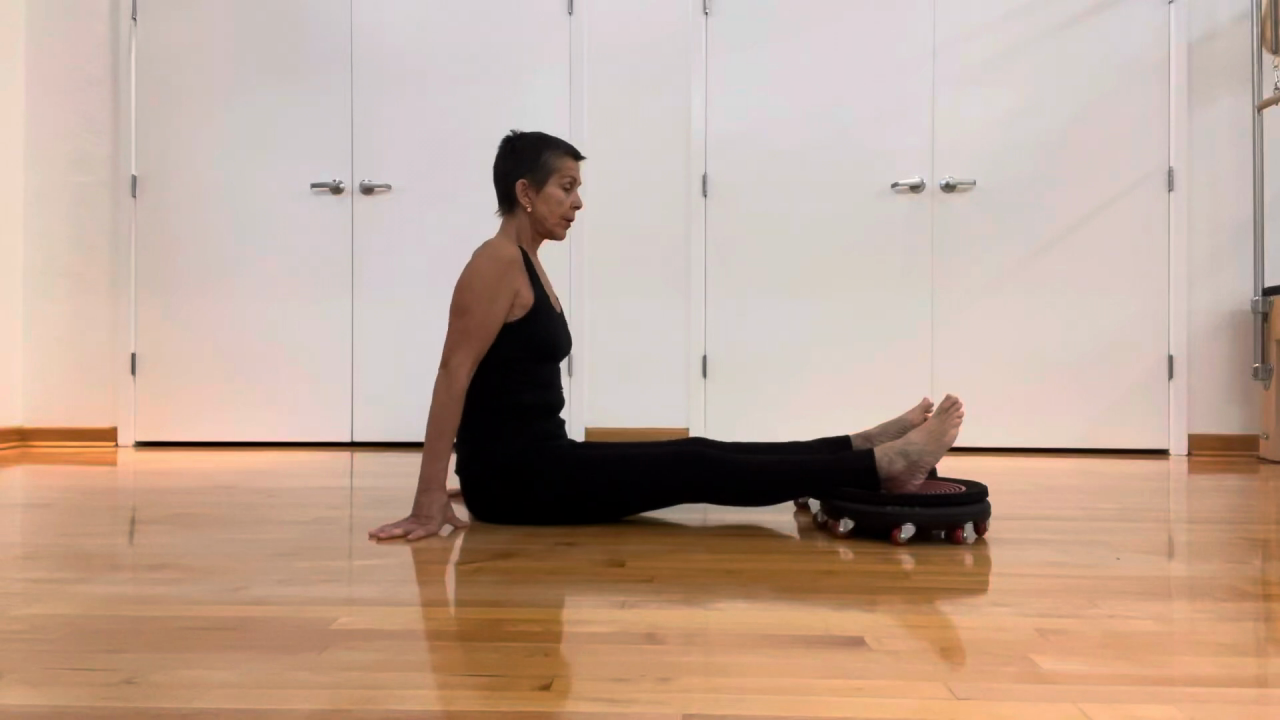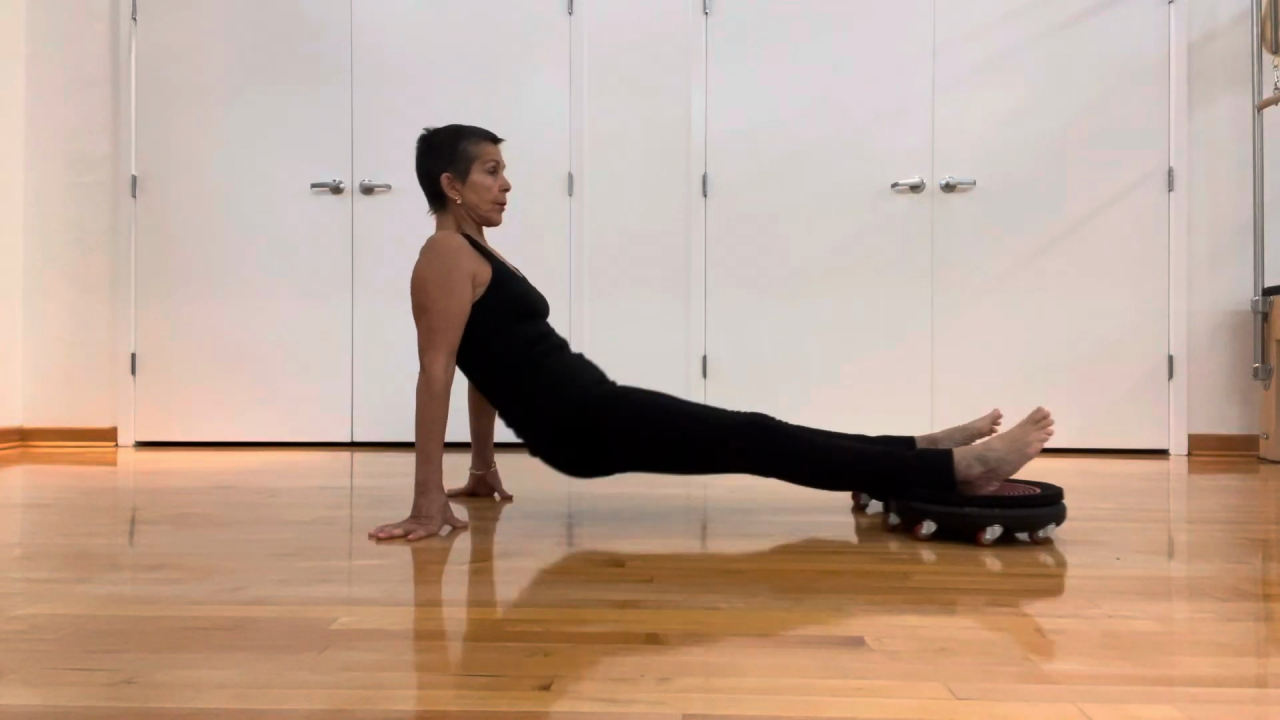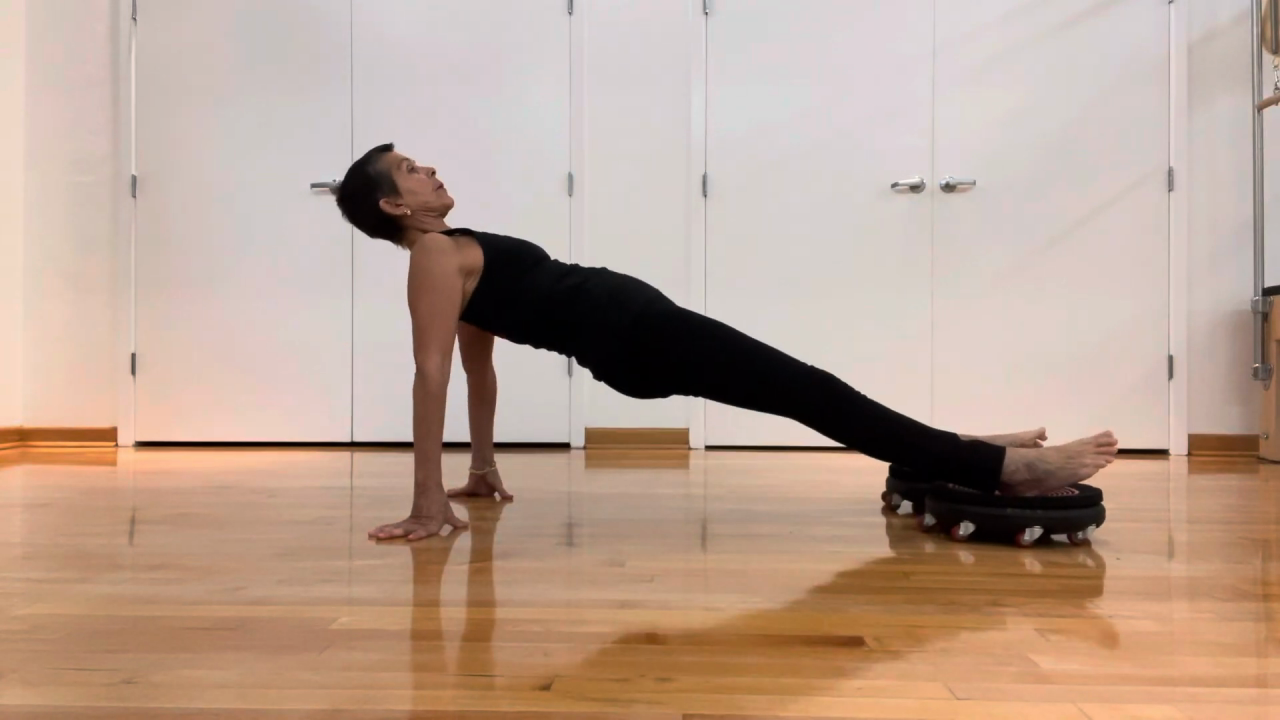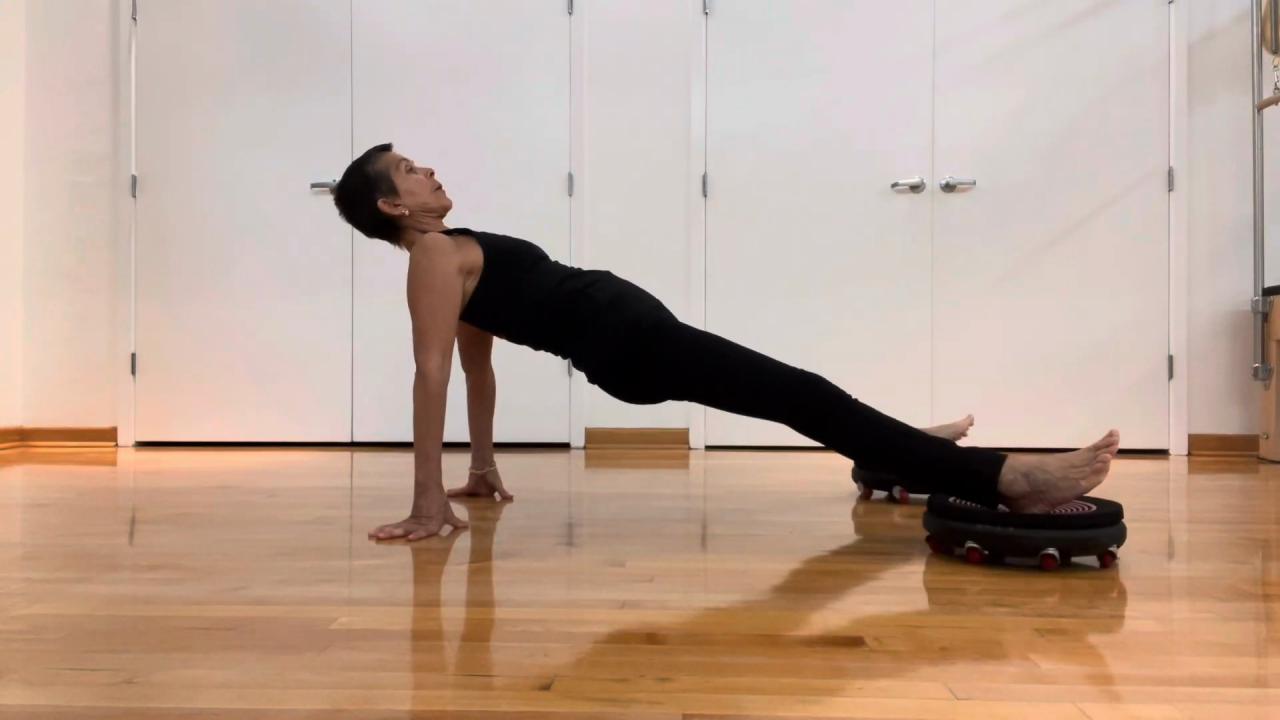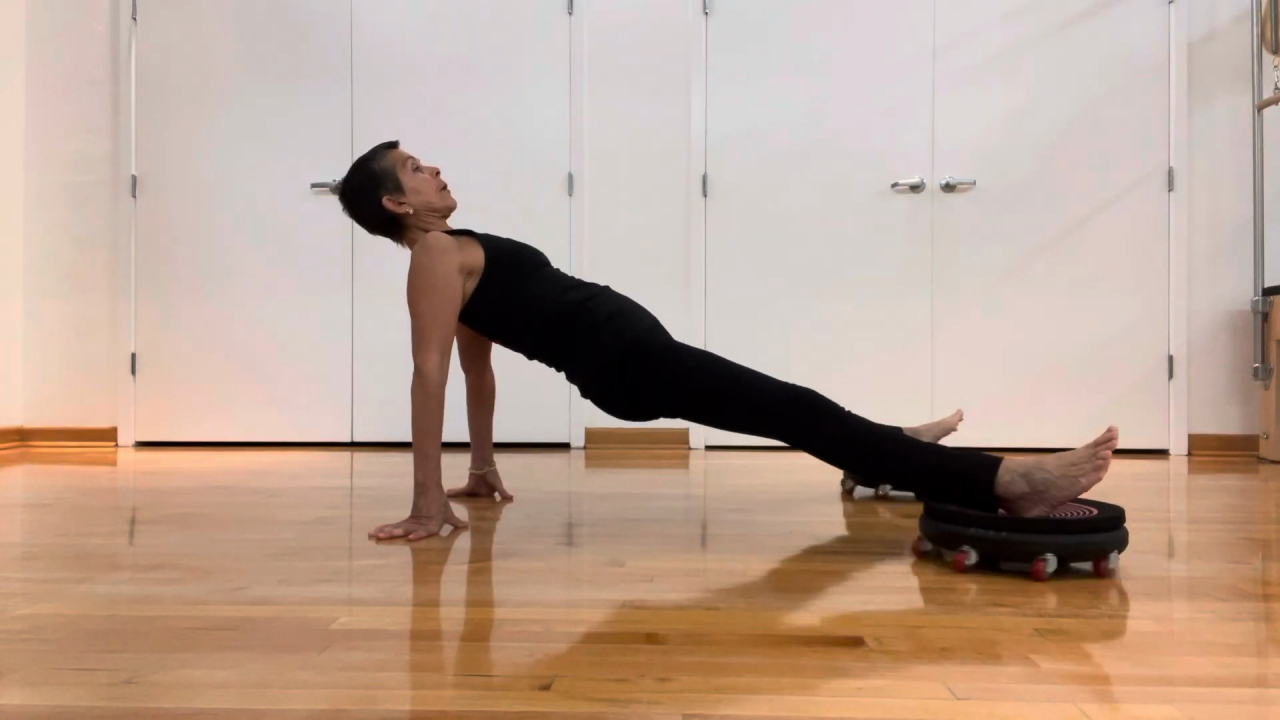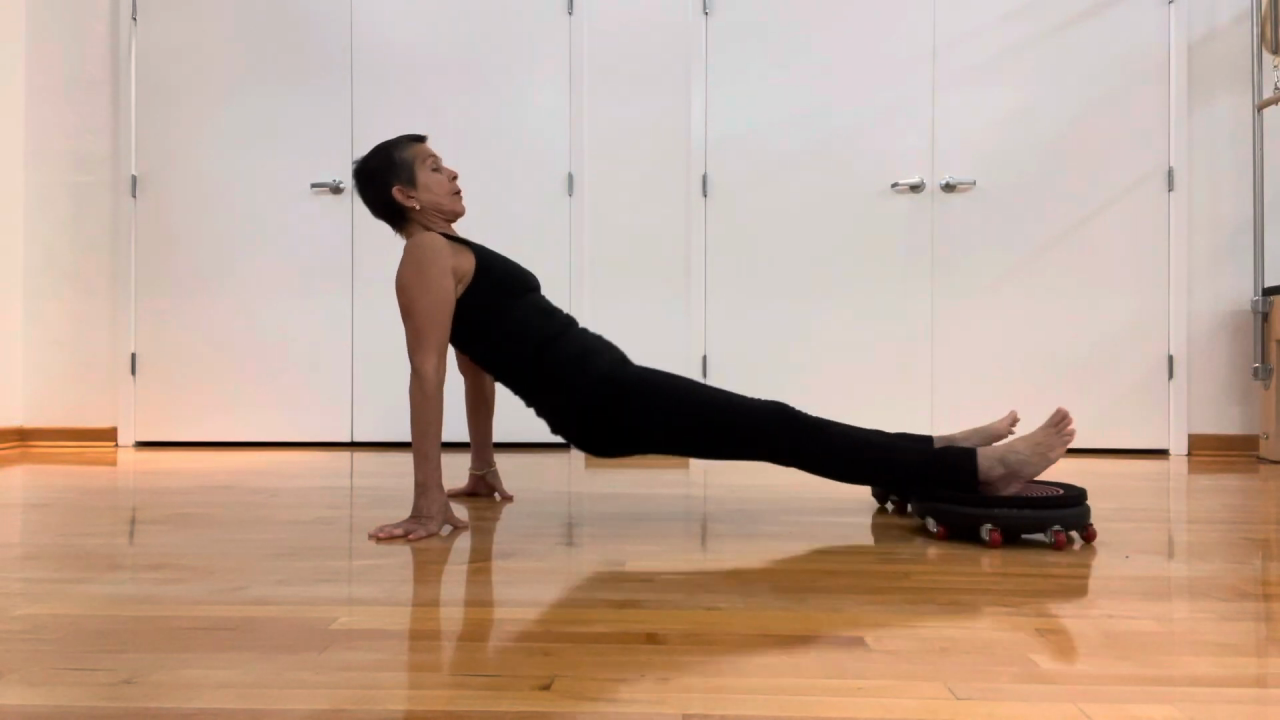
dt=0.7s
person 1, frame 1
left shoulder: (528, 265)
right shoulder: (498, 261)
right elbow: (455, 372)
right wrist: (429, 500)
left hip: (539, 459)
right hip: (509, 476)
left knee: (695, 457)
right knee: (691, 472)
left ankle: (862, 448)
right ankle: (882, 465)
person 1, frame 2
left shoulder: (475, 254)
right shoulder: (445, 256)
left elbow: (483, 367)
right elbow: (436, 372)
left wrist: (484, 467)
right wrist: (429, 501)
left hip: (586, 409)
right hip: (576, 421)
left knee: (755, 436)
right knee: (754, 444)
left ankle: (928, 453)
right ankle: (959, 469)
person 1, frame 3
left shoulder: (459, 255)
right shoulder: (435, 255)
left elbow: (479, 365)
right elbow: (433, 373)
right wrist: (428, 502)
left hip: (638, 321)
right hip: (634, 338)
left knee: (804, 391)
right knee: (810, 397)
left ankle: (974, 456)
right ankle: (1006, 470)
person 1, frame 4
left shoulder: (458, 255)
right shoulder: (434, 258)
left elbow: (477, 364)
right elbow: (433, 373)
right wrist: (428, 501)
left hip: (634, 326)
right hip: (628, 344)
left knee: (795, 396)
right knee: (802, 400)
left ankle: (900, 446)
right ankle: (1008, 479)
person 1, frame 5
left shoulder: (457, 255)
right shoulder: (435, 255)
left elbow: (477, 365)
right elbow: (430, 373)
right wrist: (428, 500)
left hip: (630, 345)
right hip: (623, 361)
left knee: (790, 410)
right knee: (797, 413)
left ankle: (894, 444)
right ankle: (1006, 481)
person 1, frame 6
left shoulder: (454, 252)
right shoulder: (426, 254)
left elbow: (479, 362)
right elbow: (427, 371)
left wrist: (483, 467)
right wrist: (428, 500)
left hip: (601, 381)
right hip: (596, 398)
left knee: (770, 423)
right knee: (775, 432)
left ankle: (943, 452)
right ankle: (980, 469)
